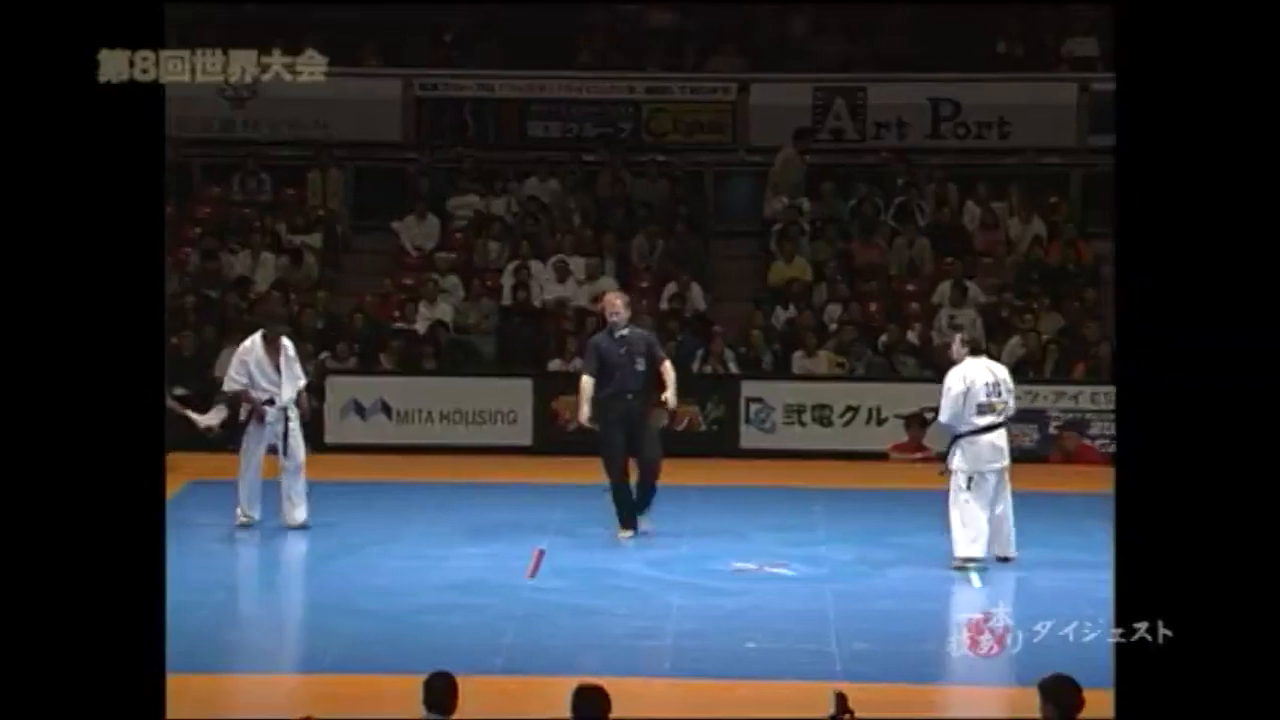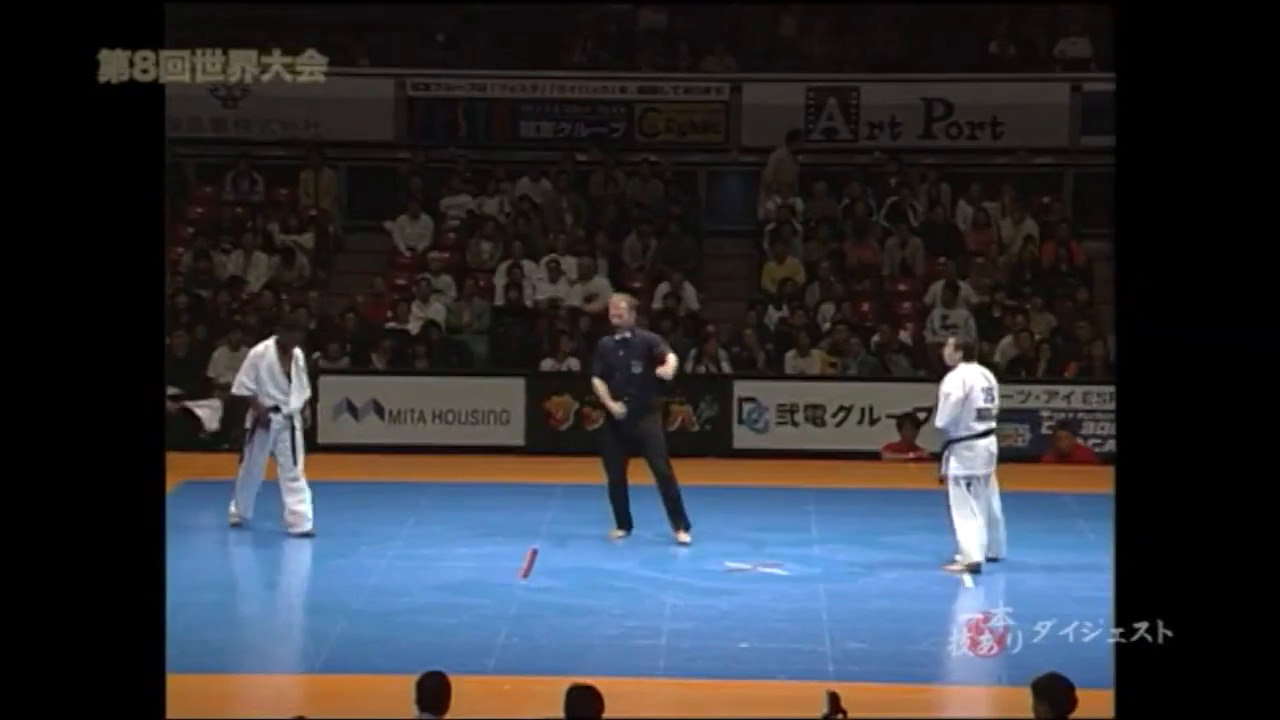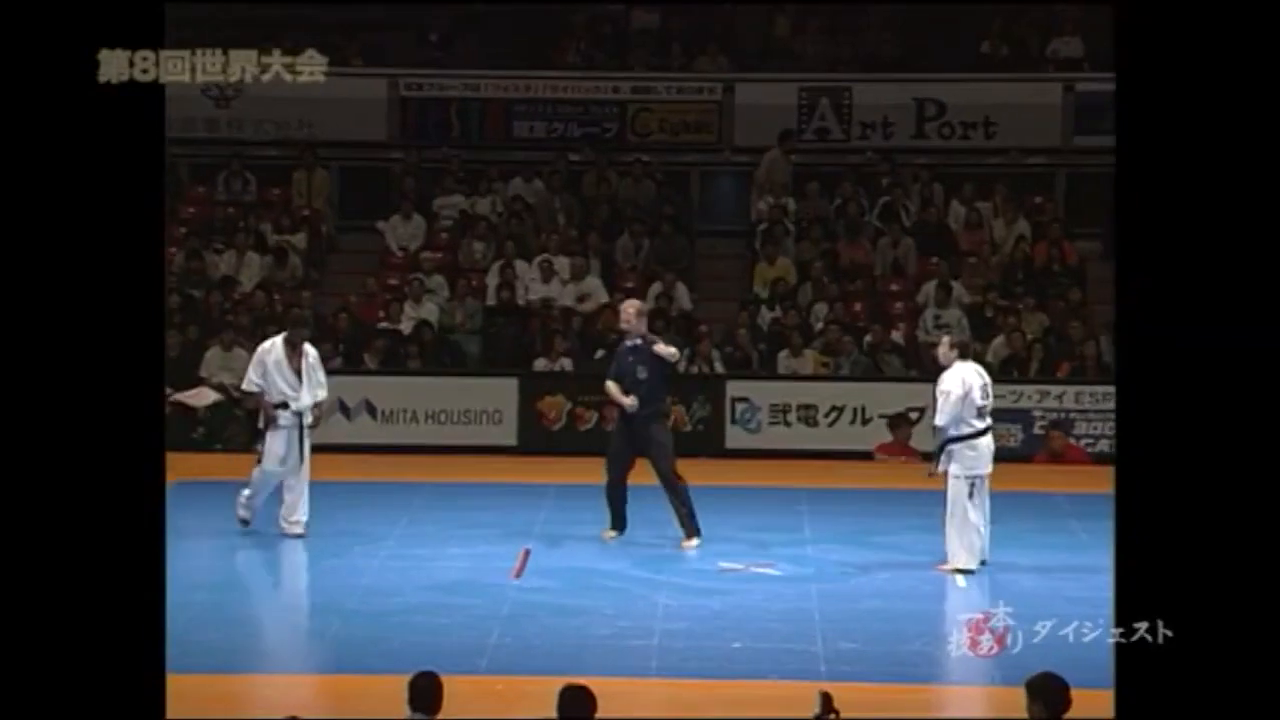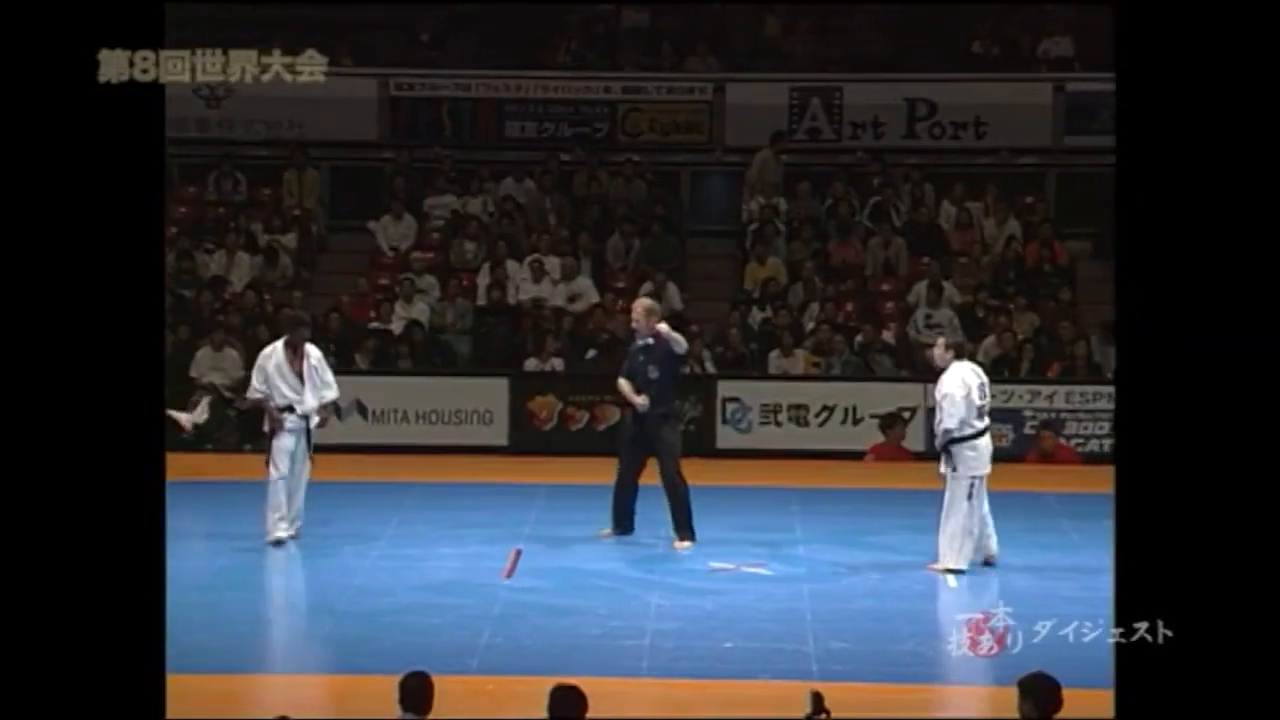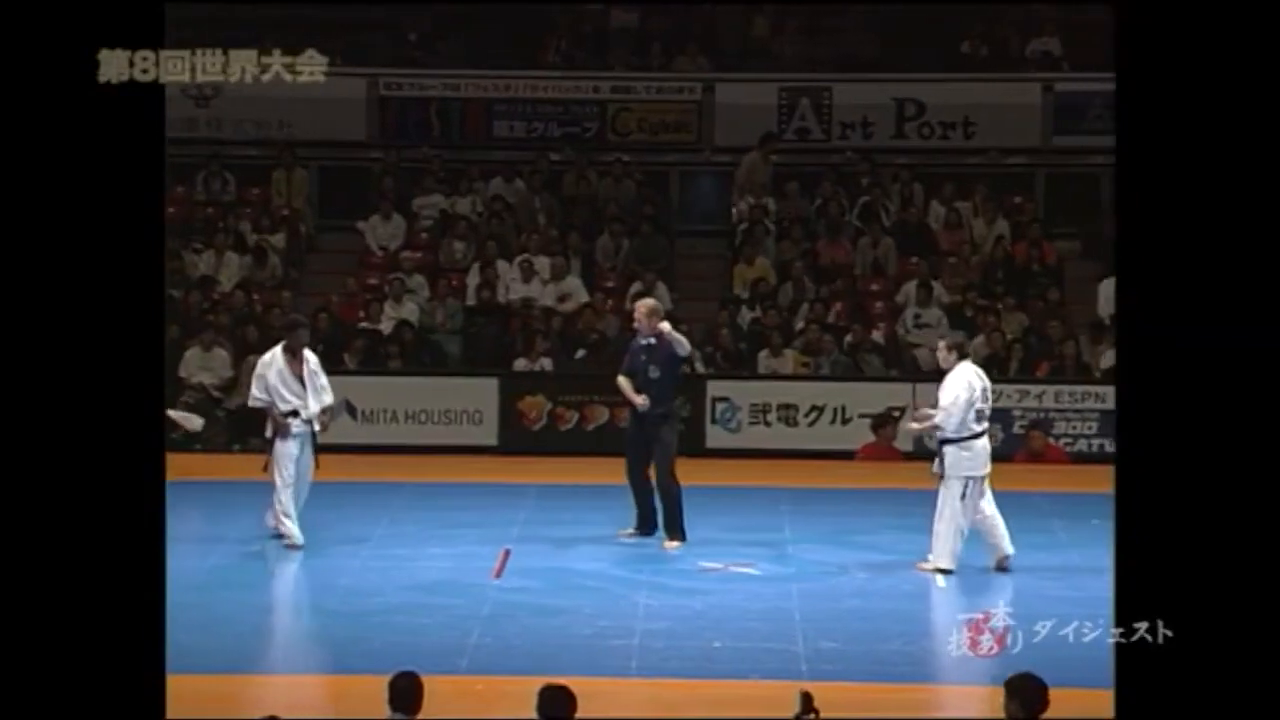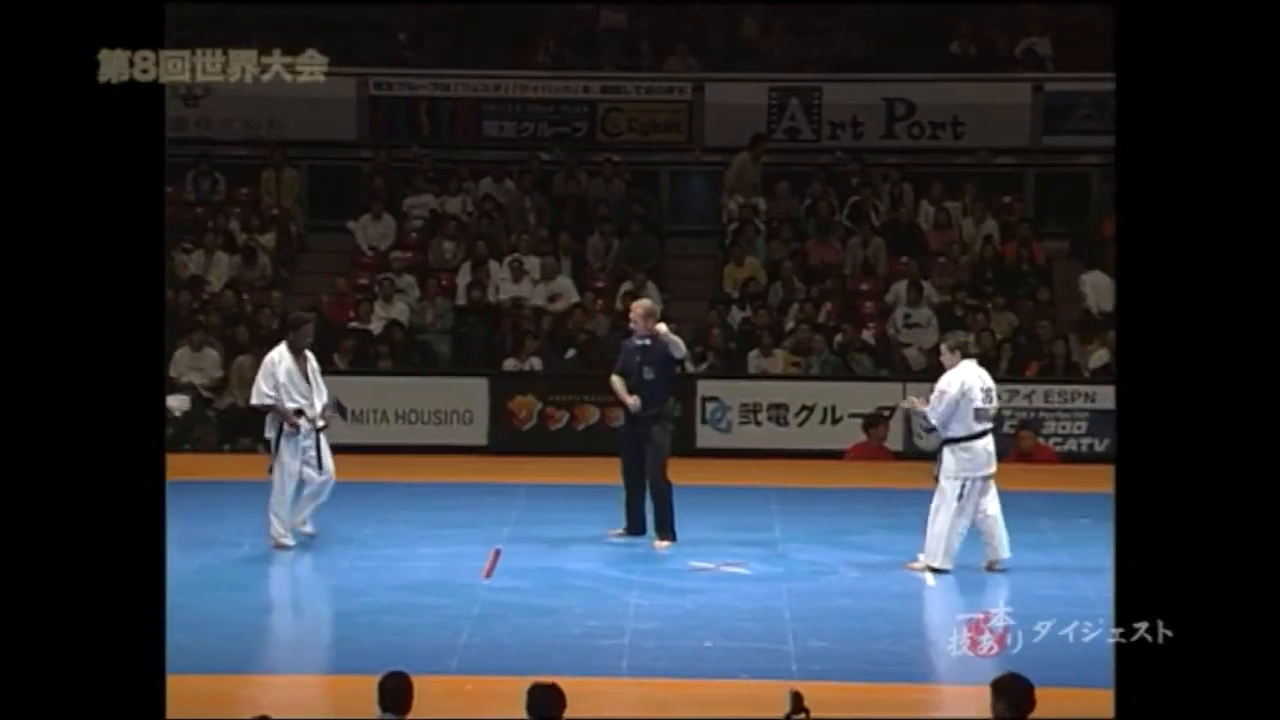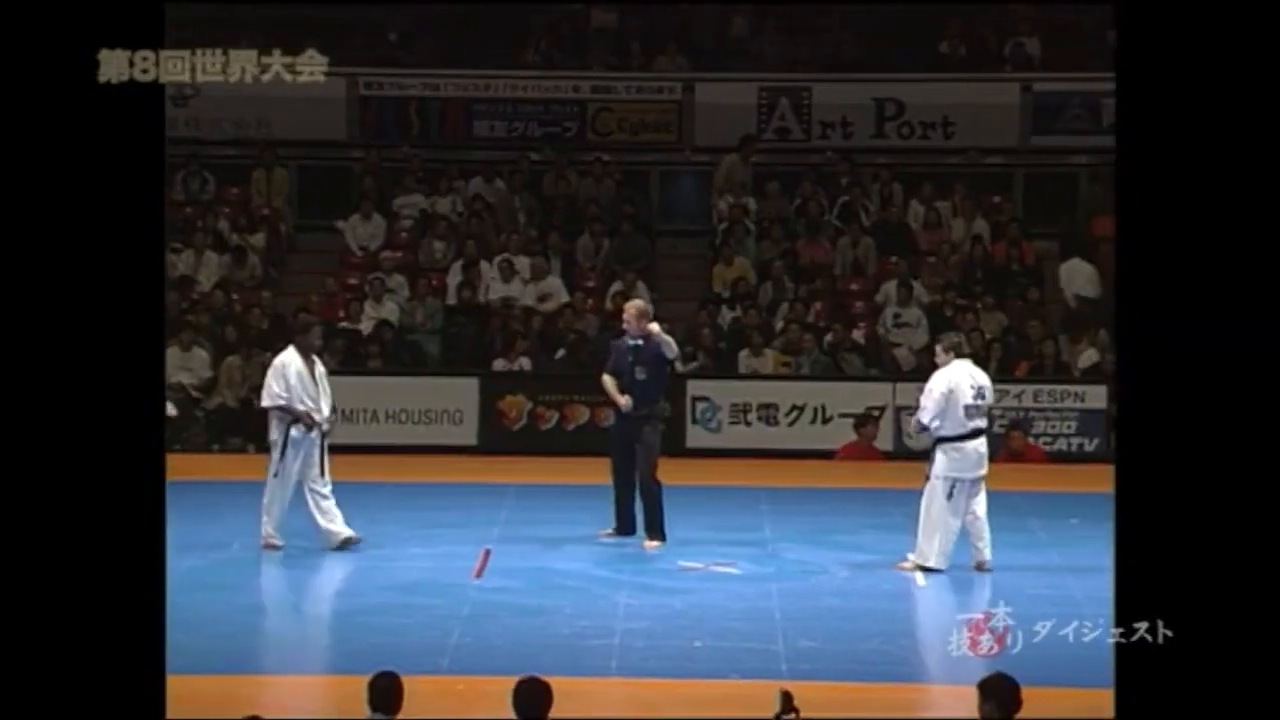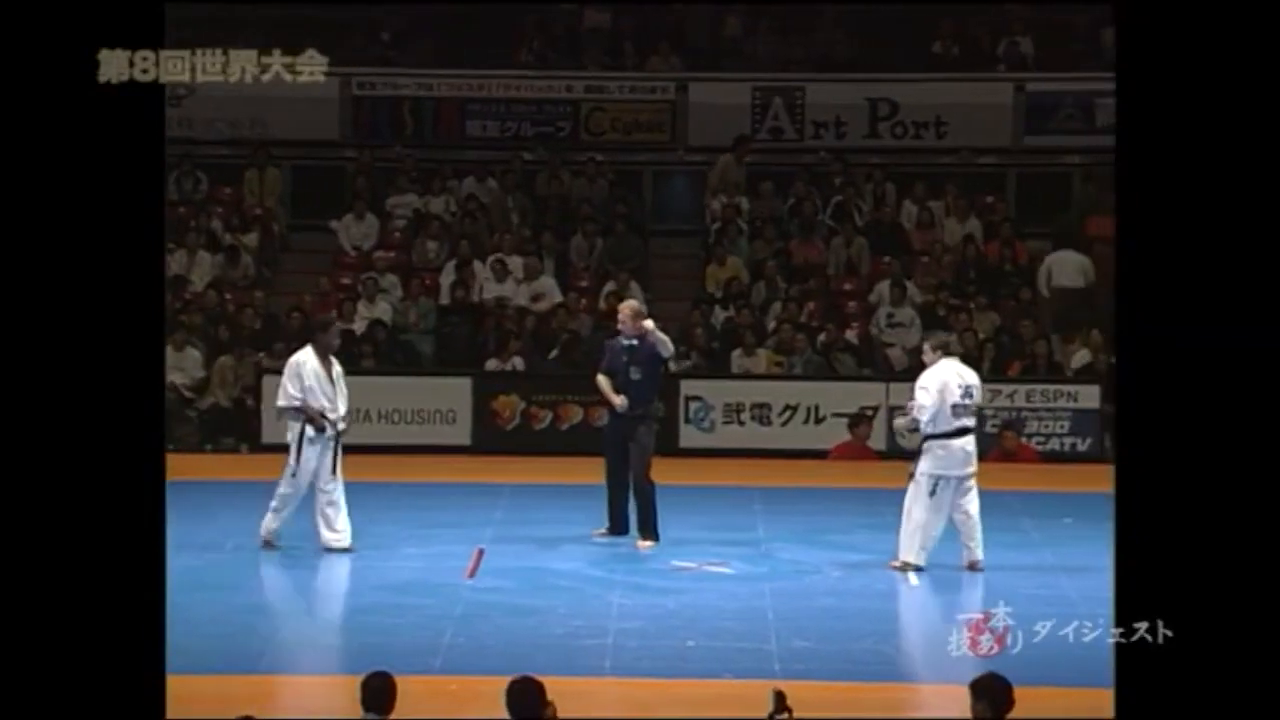
dt=0.2s
person 1, frame 1
left shoulder: (644, 337)
right shoulder: (597, 342)
left elbow: (664, 363)
right elbow: (588, 376)
left wrist: (671, 389)
right wrist: (585, 406)
left hip: (639, 409)
right hip: (611, 411)
left knee: (651, 464)
right knee: (616, 469)
left ankle: (638, 508)
right ankle: (627, 522)
person 1, frame 2
left shoulder: (648, 340)
right shoulder: (605, 345)
left elbow: (670, 356)
right elbow: (597, 379)
left wrist: (668, 367)
right wrist: (610, 404)
left hip: (645, 413)
right hip: (617, 415)
left knee: (662, 469)
right knee: (615, 473)
left ankle: (680, 526)
right ankle: (623, 524)
person 1, frame 3
left shoulder: (654, 346)
right shoulder: (622, 350)
left elbow: (674, 355)
right elbow: (610, 382)
left wrist: (668, 352)
right wrist: (622, 400)
left hip: (654, 419)
right hip: (627, 420)
left knee: (668, 474)
right knee: (615, 475)
left ankle: (691, 532)
right ankle: (617, 525)
person 1, frame 4
left shoulder: (666, 345)
right shoulder: (635, 348)
left elbow: (683, 347)
right elbow: (623, 379)
left wrist: (669, 333)
right wrist: (634, 398)
left hip: (664, 419)
right hip: (639, 419)
left knee: (672, 476)
right knee: (626, 473)
left ankle: (685, 534)
right ankle: (621, 525)
person 1, frame 5
left shoulder: (668, 345)
right shoulder: (635, 346)
left elbow: (686, 350)
right elbow: (622, 377)
left wrist: (671, 334)
right wrist: (634, 398)
left hip: (664, 419)
right hip: (639, 417)
left knee: (665, 476)
right knee: (636, 472)
left ankle: (675, 533)
right ankle: (646, 525)
person 1, frame 6
left shoulder: (664, 346)
right shoulder: (629, 346)
left elbow: (681, 352)
right elbow: (616, 376)
left wrist: (667, 335)
right wrist: (626, 399)
left hip: (657, 419)
right hip: (633, 418)
left knee: (656, 476)
right knee: (631, 475)
left ankle: (666, 533)
right ankle: (635, 526)
person 1, frame 7
left shoulder: (656, 346)
right shoulder: (621, 345)
left elbow: (673, 352)
right elbow: (607, 376)
left wrist: (660, 335)
right wrist: (618, 398)
left hip: (648, 419)
right hip: (624, 417)
left knee: (646, 476)
right knee: (621, 474)
left ankle: (655, 534)
right ankle: (624, 526)
person 1, frame 8
left shoulder: (651, 345)
right shoulder: (615, 345)
left elbow: (668, 351)
right elbow: (602, 375)
left wrist: (654, 331)
right wrist: (613, 397)
left hip: (642, 419)
right hip: (618, 417)
left knee: (640, 476)
right knee: (615, 474)
left ankle: (648, 534)
right ankle: (617, 525)
person 2, frame 1
left shoulder: (959, 373)
right shoulder: (1001, 370)
left elbow: (948, 415)
right elbow: (1010, 407)
left wrist: (962, 423)
left hip: (971, 444)
right hip: (998, 439)
left knee: (967, 501)
right knee: (1000, 501)
left ankle: (970, 553)
right ankle: (1004, 549)
person 2, frame 2
left shoulder: (955, 378)
right shoulder: (987, 375)
left elbow: (944, 420)
right elbow: (992, 411)
left wrist: (949, 434)
left hip: (965, 449)
right hip: (987, 443)
left knee: (966, 507)
right knee: (988, 503)
left ankle: (972, 557)
right ankle: (993, 549)
person 2, frame 3
left shoulder: (953, 377)
right shoulder: (979, 371)
left elbow: (944, 419)
left wrist: (941, 437)
left hip: (964, 448)
right hip: (981, 442)
left knee: (964, 507)
right knee: (977, 505)
left ankle: (963, 560)
right ankle: (977, 553)
person 2, frame 4
left shoulder: (952, 378)
right shoulder: (975, 370)
left elbow: (951, 421)
left wrist: (940, 440)
right wrist: (945, 438)
left hip: (964, 448)
right hip: (978, 443)
left knee: (960, 508)
right knee: (975, 505)
left ankle: (954, 560)
right ankle: (987, 550)
person 2, frame 5
left shoulder: (957, 378)
right shoulder: (976, 373)
left elbow: (949, 420)
left wrist: (921, 427)
right wrist: (933, 414)
left hip: (961, 449)
right hip: (976, 445)
left knee: (953, 507)
right knee: (981, 504)
left ankle: (943, 560)
right ankle: (1002, 552)
person 2, frame 6
left shoulder: (954, 378)
right shoulder: (982, 375)
left elbow: (936, 414)
left wrist: (918, 408)
right wrist: (928, 406)
left hip: (962, 451)
right hip: (982, 446)
left knee: (949, 507)
right knee: (987, 505)
left ankle: (935, 559)
right ankle: (997, 556)
person 2, frame 7
left shoulder: (944, 376)
right shoulder: (982, 376)
left elbow: (927, 414)
left wrist: (917, 423)
left hip: (953, 450)
right hip: (977, 447)
left knee: (938, 506)
right knee: (975, 506)
left ankle: (926, 559)
right ankle: (982, 558)
person 2, frame 8
left shoulder: (933, 375)
right shoulder: (971, 374)
left elbow: (923, 414)
left wrist: (904, 422)
left hip: (940, 448)
right hip: (965, 445)
left knee: (921, 504)
right knee: (966, 505)
left ankle: (911, 556)
right ankle: (974, 557)
person 3, frame 1
left shoulder: (288, 346)
right shoulder: (248, 348)
left elbow: (296, 378)
right elbow: (235, 384)
left wrist: (302, 400)
right wrist: (254, 405)
left hip: (287, 412)
right hip: (260, 414)
left knee: (295, 461)
right knee: (251, 465)
left ankle: (296, 514)
right ankle: (247, 514)
person 3, frame 2
left shoulder: (298, 355)
right shoulder: (259, 353)
right elbow: (244, 388)
left wrist: (304, 410)
right wrist: (260, 411)
left hip: (290, 421)
right hip: (265, 420)
left knee: (294, 472)
right knee: (251, 470)
left ankle: (299, 523)
right ankle: (239, 513)
person 3, frame 3
left shoulder: (311, 353)
right shoulder: (267, 350)
left elbow: (318, 386)
right elbow: (253, 384)
left wrist: (317, 409)
right wrist: (266, 409)
left hip: (301, 419)
right hip: (277, 417)
left knee: (298, 472)
right knee: (270, 469)
left ankle: (293, 523)
right ankle: (246, 503)
person 3, frame 4
left shoulder: (314, 354)
right shoulder: (269, 355)
left elbow: (327, 385)
right elbow: (258, 390)
left wrist: (325, 410)
right wrist: (271, 413)
left hip: (306, 421)
right hip: (283, 422)
left knee: (299, 476)
right knee: (280, 474)
left ankle: (289, 525)
right ankle: (277, 529)
person 3, frame 5
left shoulder: (311, 358)
right shoulder: (268, 361)
left elbow: (323, 390)
right elbow: (259, 397)
left wrist: (325, 414)
right wrist: (276, 418)
left hip: (308, 426)
right hip: (285, 428)
left knee: (302, 481)
right knee: (285, 481)
left ankle: (277, 522)
right ankle: (291, 535)
person 3, frame 6
left shoulder: (309, 358)
right shoulder: (274, 359)
left elbow: (318, 390)
right elbow: (263, 397)
left wrist: (325, 410)
right wrist: (286, 416)
left hip: (312, 426)
right hip: (287, 428)
left knee: (324, 475)
right knee: (284, 483)
left ankle: (299, 519)
right ankle: (281, 535)
person 3, frame 7
left shoulder: (315, 362)
right shoulder: (283, 362)
right elbow: (274, 400)
left wrist: (328, 415)
right wrist: (300, 416)
left hip: (315, 431)
right hip: (291, 432)
left knee: (320, 485)
right knee: (280, 485)
left ankle: (339, 533)
right ankle: (270, 535)
person 3, frame 8
left shoulder: (333, 363)
right shoulder: (299, 361)
right elbow: (289, 399)
left wrist: (343, 416)
right wrist: (314, 417)
left hip: (330, 431)
right hip: (307, 431)
left knee: (331, 485)
right knee: (295, 482)
left ankle: (336, 538)
right ankle: (269, 530)
